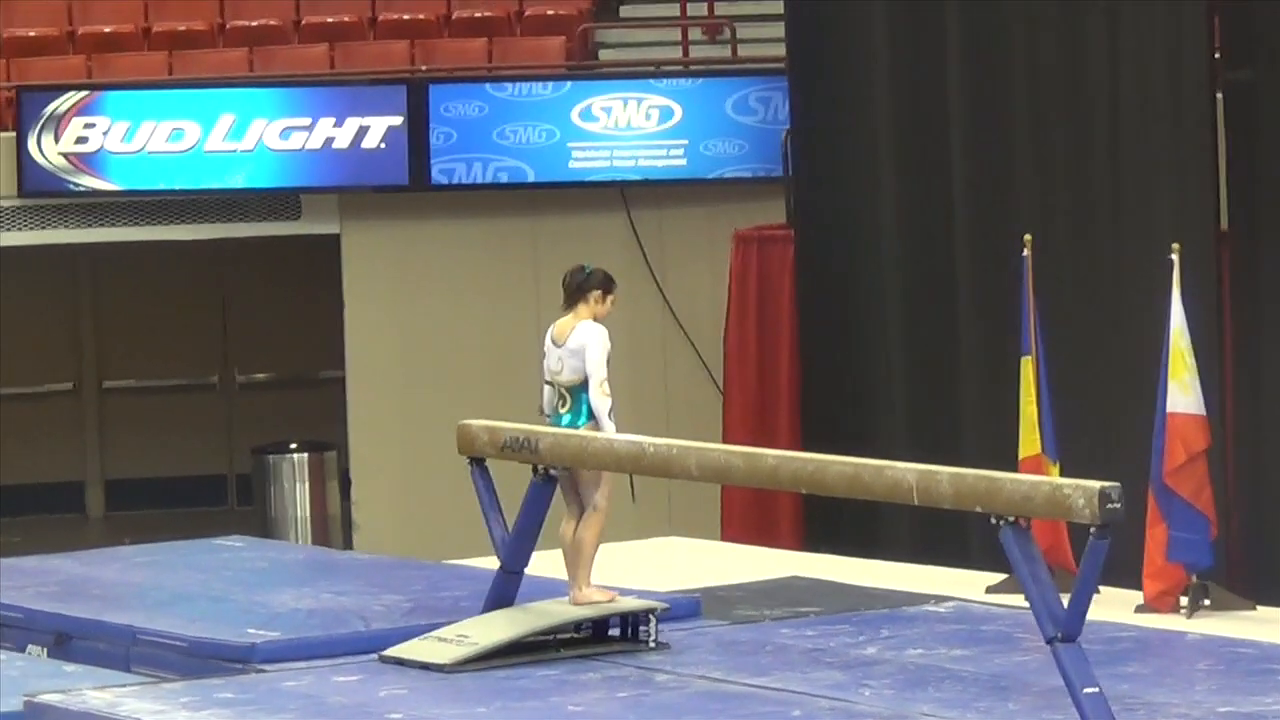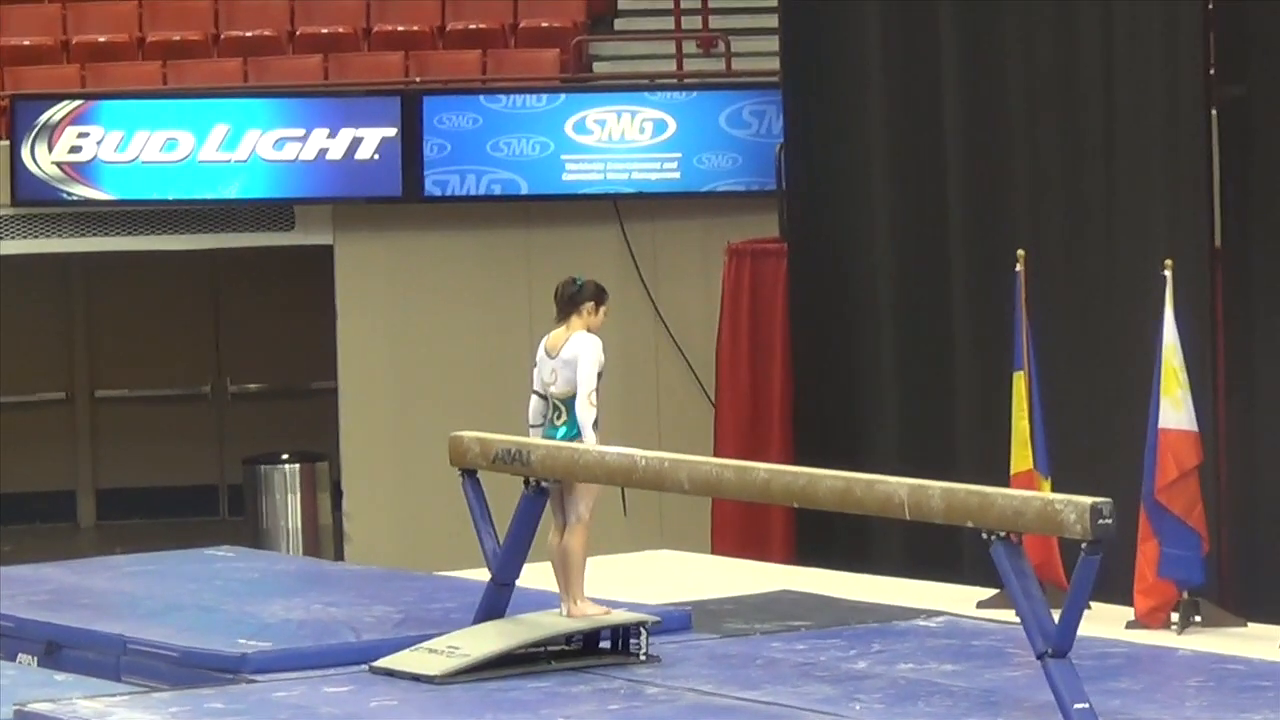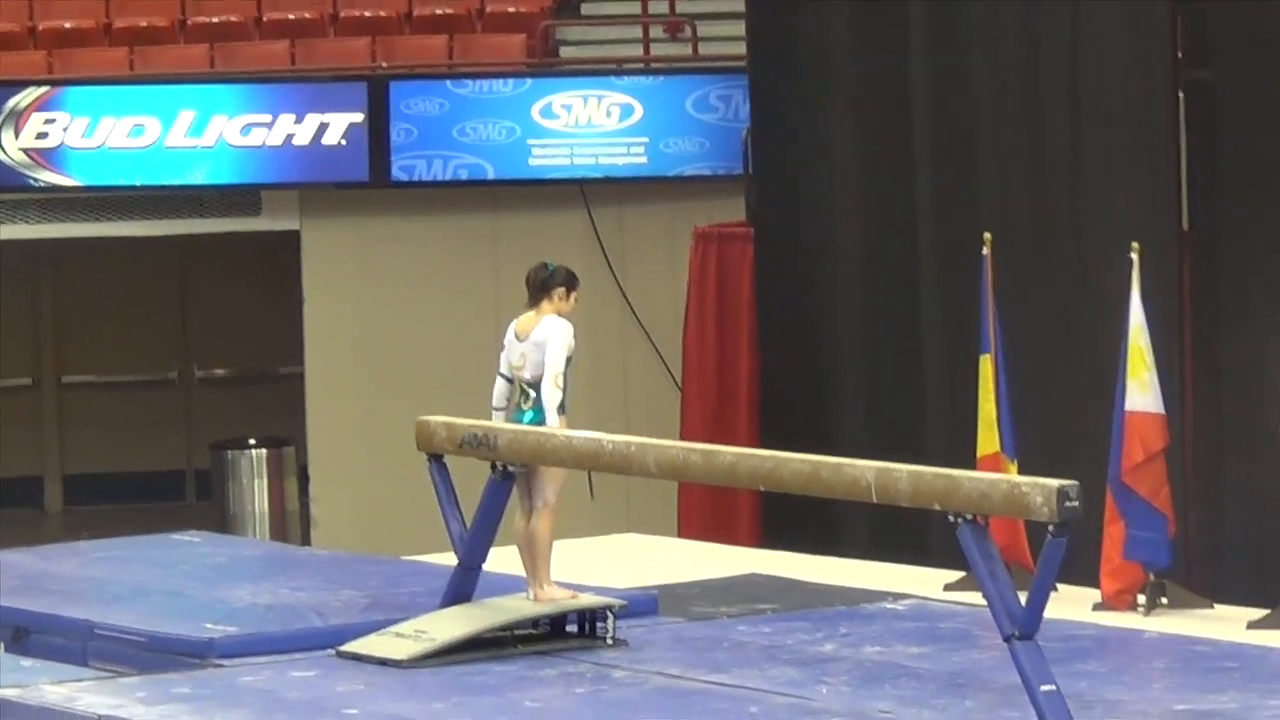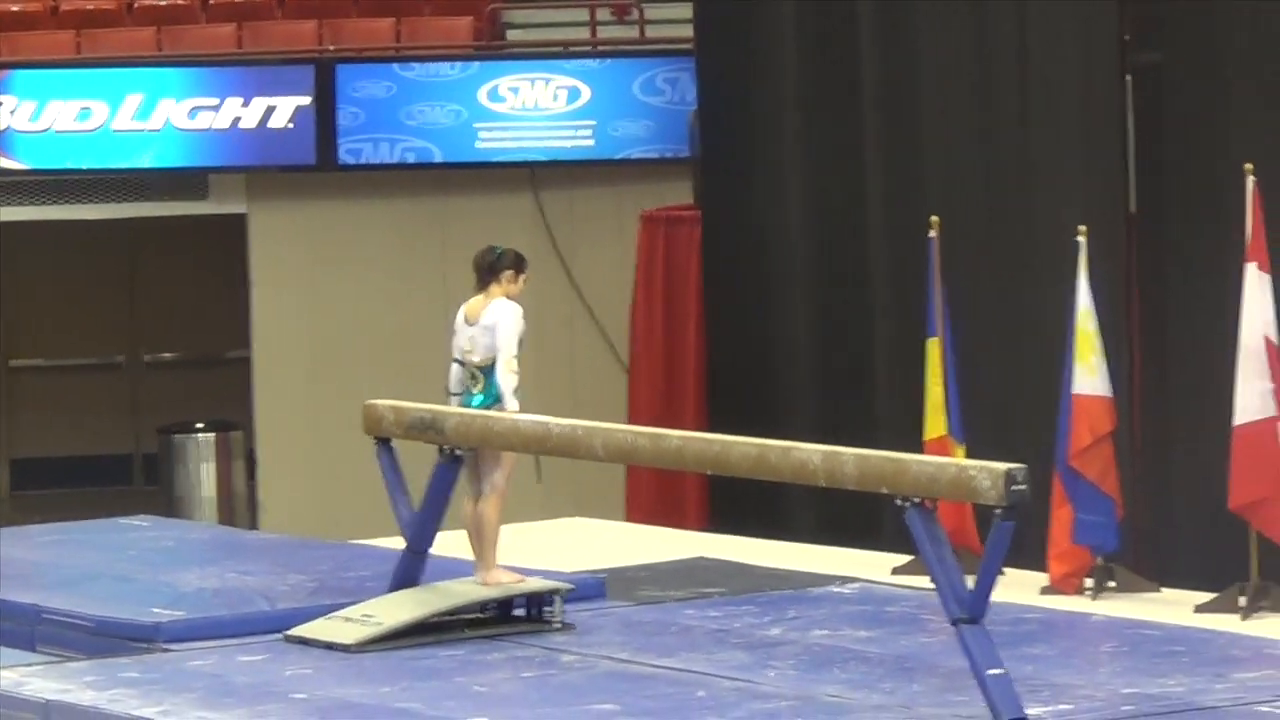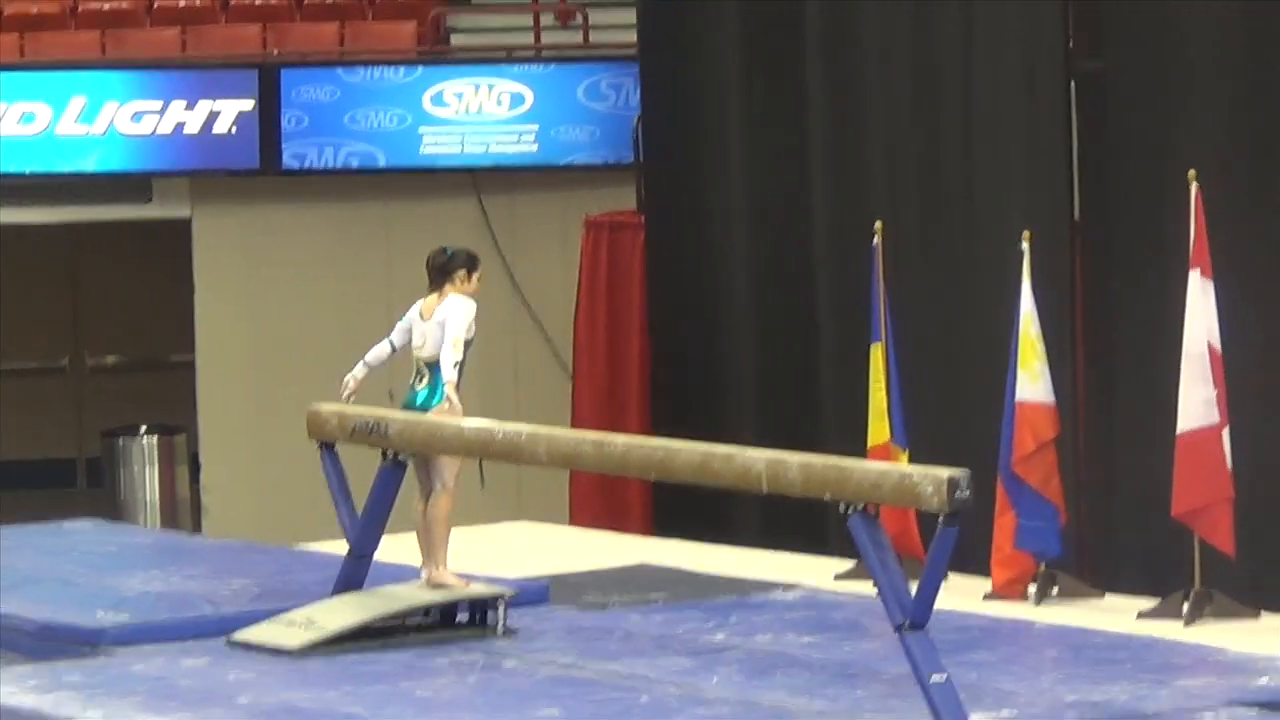
dt=0.3s
person 1, frame 1
left shoulder: (553, 331)
right shoulder: (594, 333)
right elbow: (598, 387)
right wrist: (610, 432)
left hip: (560, 425)
right hip: (584, 425)
left knee: (573, 510)
right knee: (595, 507)
left ankle: (576, 585)
right ankle: (583, 586)
person 1, frame 2
left shoulder: (546, 343)
right shoulder: (588, 343)
left elbow: (537, 398)
right elbow: (586, 398)
left wrist: (536, 439)
right wrist: (591, 443)
left hip: (552, 434)
right hip: (575, 437)
left knee: (560, 522)
right knee: (578, 521)
left ankle: (567, 598)
right ankle: (577, 601)
person 1, frame 3
left shoulder: (514, 327)
right shoulder: (559, 327)
left elbow: (502, 381)
right elbow: (553, 380)
left wrist: (498, 424)
right wrist: (554, 425)
left hip: (519, 418)
right hip: (543, 420)
left knee: (527, 506)
right knee: (544, 505)
left ankle: (534, 582)
right ankle: (543, 585)
person 1, frame 4
left shoulder: (464, 311)
right shoulder: (508, 310)
left elbow: (457, 366)
right elbow: (506, 364)
left wrist: (457, 407)
right wrist: (512, 409)
left hip: (468, 402)
right hip: (493, 404)
left knee: (475, 491)
right knee: (493, 489)
left ankle: (482, 565)
right ankle: (490, 568)
person 1, frame 5
left shoulder: (419, 308)
right shoulder: (463, 305)
left elbow: (388, 343)
right elbow: (452, 346)
left wrist: (358, 371)
right wrist: (450, 384)
left hip: (414, 401)
right hip: (437, 401)
left knee: (430, 487)
right knee: (444, 486)
left ankle: (431, 565)
right ankle: (437, 567)
